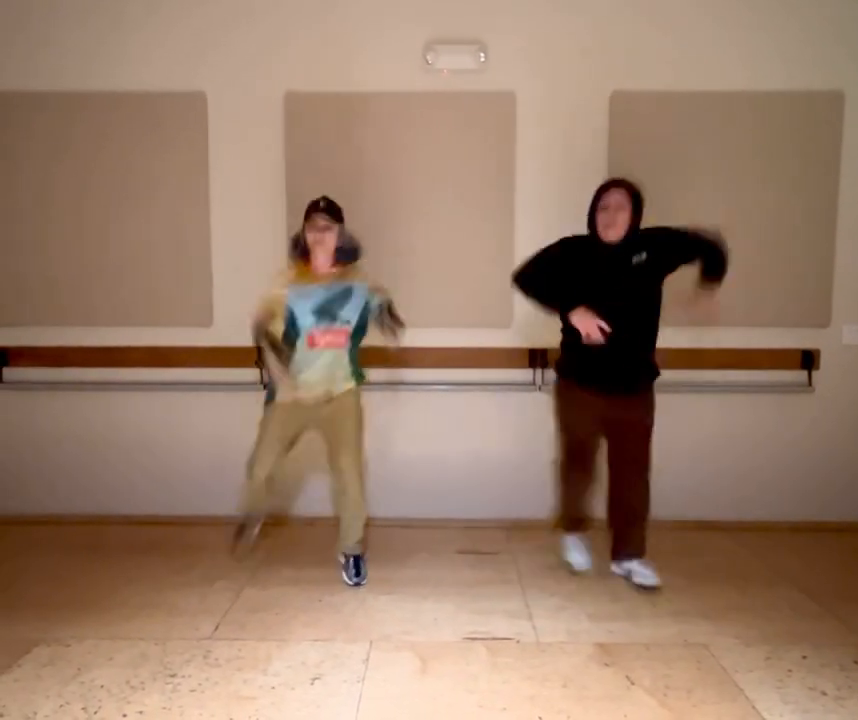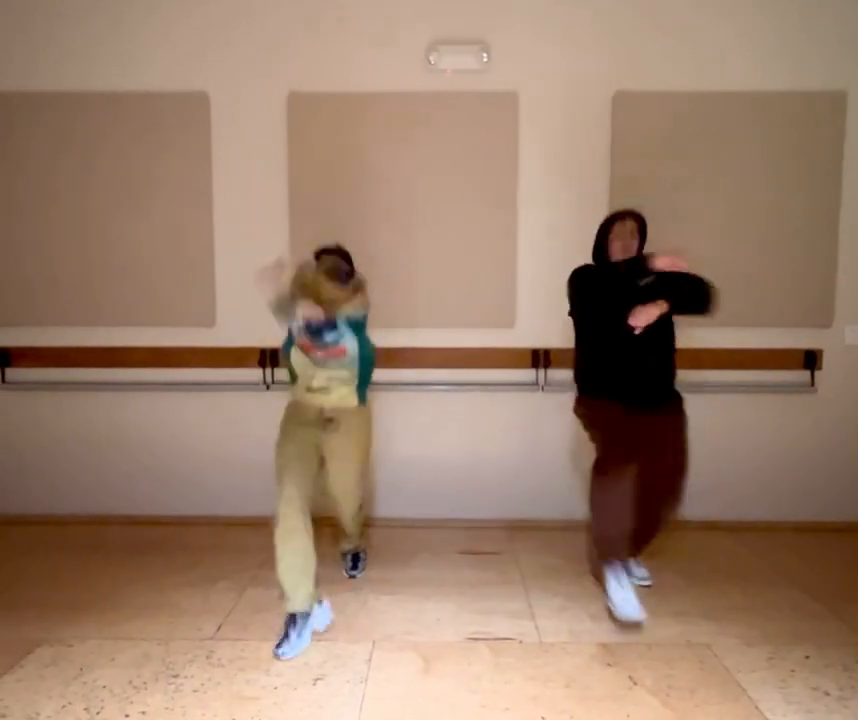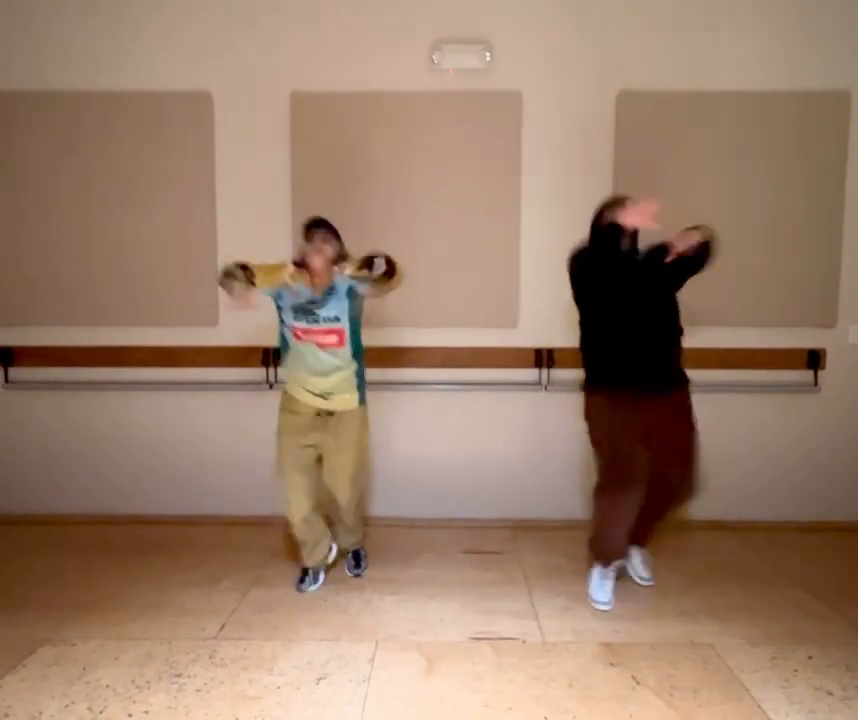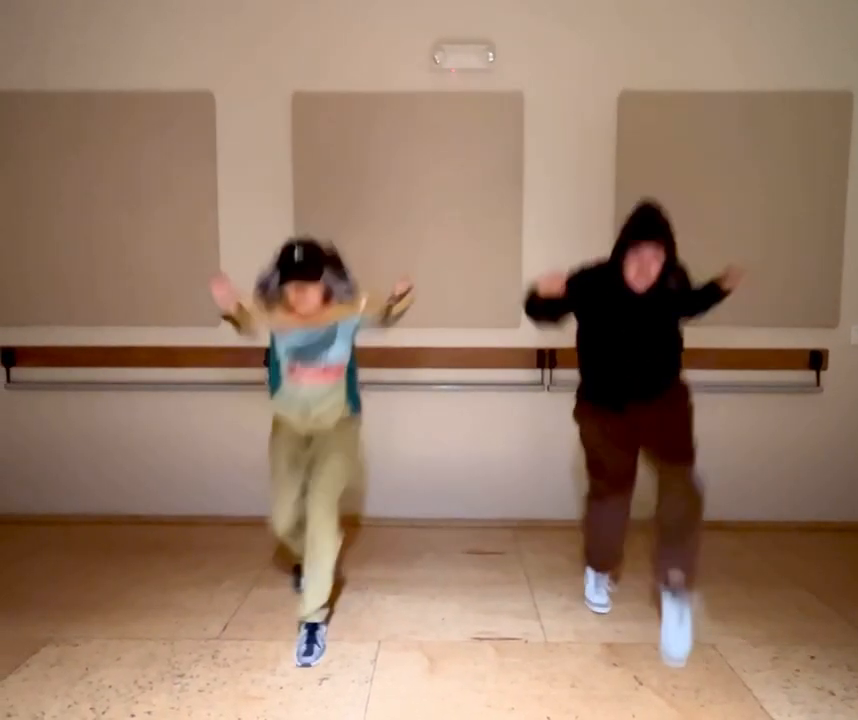
dt=0.3s
person 1, frame 1
left shoulder: (653, 246)
right shoulder: (575, 251)
left elbow: (705, 245)
right elbow: (527, 278)
left wrist: (710, 277)
right wrist: (572, 309)
left hip: (634, 387)
right hip: (579, 384)
left knee: (632, 472)
right knee: (578, 462)
left ankle: (629, 555)
right ankle: (574, 532)
person 1, frame 2
left shoulder: (665, 274)
right shoulder: (585, 279)
left elbow: (702, 298)
right elbow: (594, 303)
left wrist: (662, 305)
right wrist: (650, 270)
left hip: (661, 401)
right hip: (607, 401)
left knee: (663, 487)
right knee: (617, 465)
left ankle: (628, 550)
right ankle: (612, 564)
person 1, frame 3
left shoulder: (660, 262)
right shoulder: (589, 264)
left elbow: (695, 254)
right elbow: (595, 256)
left wrist: (694, 239)
right wrist: (618, 223)
left hip: (667, 390)
right hip: (613, 394)
left knee: (676, 481)
right knee: (621, 479)
left ankle: (633, 543)
right ankle: (603, 565)
person 1, frame 4
left shoulder: (674, 278)
right shoulder: (589, 284)
left elbow: (687, 304)
right elbow: (541, 312)
left wrist: (720, 288)
right wrist: (542, 293)
left hip: (663, 398)
right hip: (603, 405)
left knee: (678, 478)
right knee: (609, 486)
left ankle: (676, 589)
right ankle: (599, 571)
person 2, frame 1
left shoulder: (357, 281)
right shoulder: (290, 281)
left elbow: (385, 315)
right elbow: (264, 324)
left wrist: (387, 315)
right wrist: (274, 361)
left hip: (341, 394)
right hip: (292, 396)
left knee: (349, 476)
right knee: (261, 465)
left ankle: (352, 552)
right ankle: (253, 515)
person 2, frame 2
left shoulder: (354, 298)
right shoulder: (303, 306)
left elbow: (341, 293)
left hip: (346, 412)
right hip: (302, 412)
left knee: (347, 495)
right knee: (291, 501)
left ankle: (352, 546)
right ankle: (301, 609)
person 2, frame 3
left shoulder: (349, 278)
right shoulder: (286, 278)
left elbow: (386, 274)
right elbow: (237, 275)
left wrist: (377, 268)
right wrist: (237, 282)
left hip: (344, 406)
right hip: (297, 405)
left knee: (345, 490)
right knee: (297, 497)
left ankle: (352, 546)
right ankle: (318, 553)
person 2, frame 4
left shoulder: (349, 304)
right shoulder: (271, 307)
left elbow: (387, 314)
right elbow: (246, 321)
left wrist: (396, 302)
right wrist: (231, 306)
left hip: (336, 423)
right hip: (289, 424)
left knee: (322, 509)
right knee: (282, 517)
left ankle: (313, 615)
right ankle: (309, 559)
